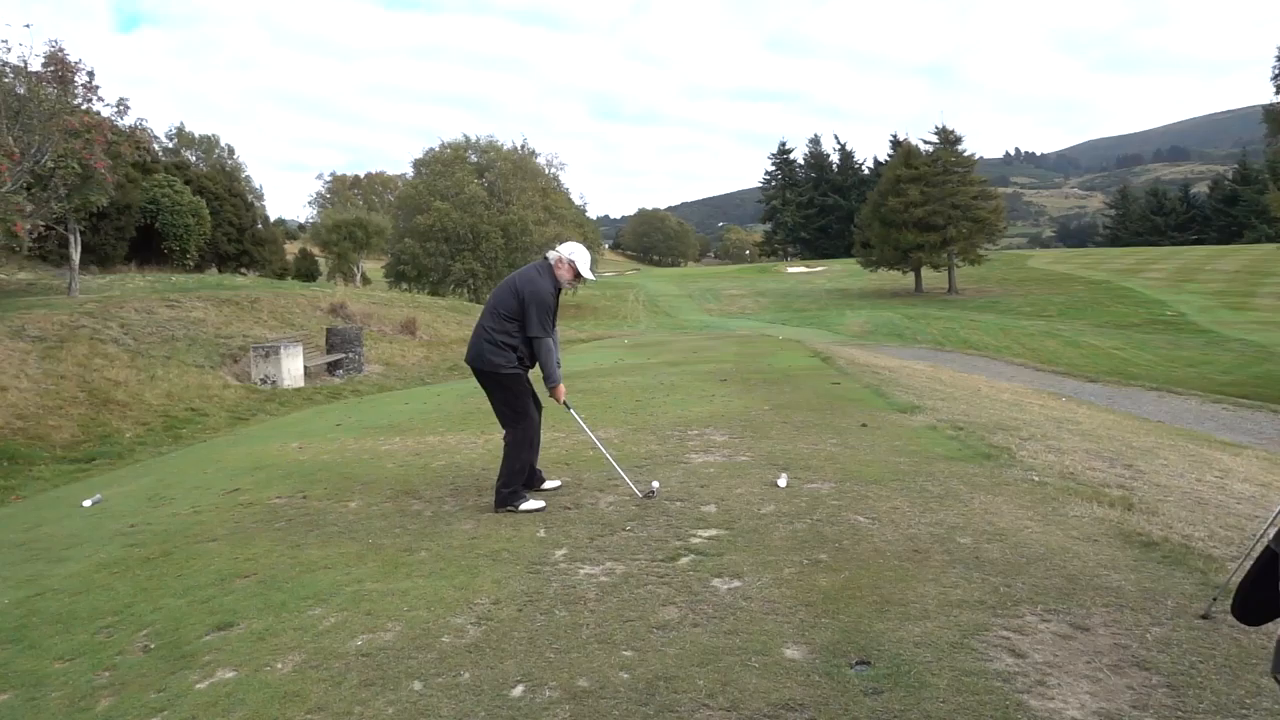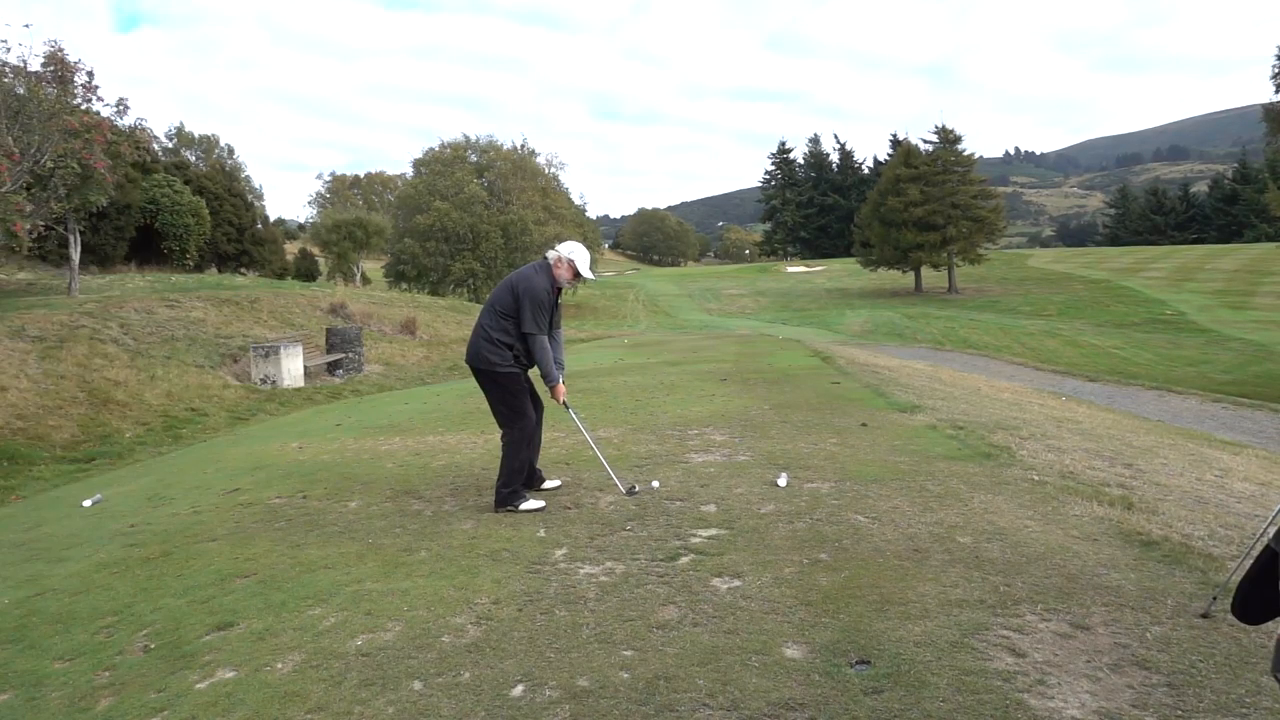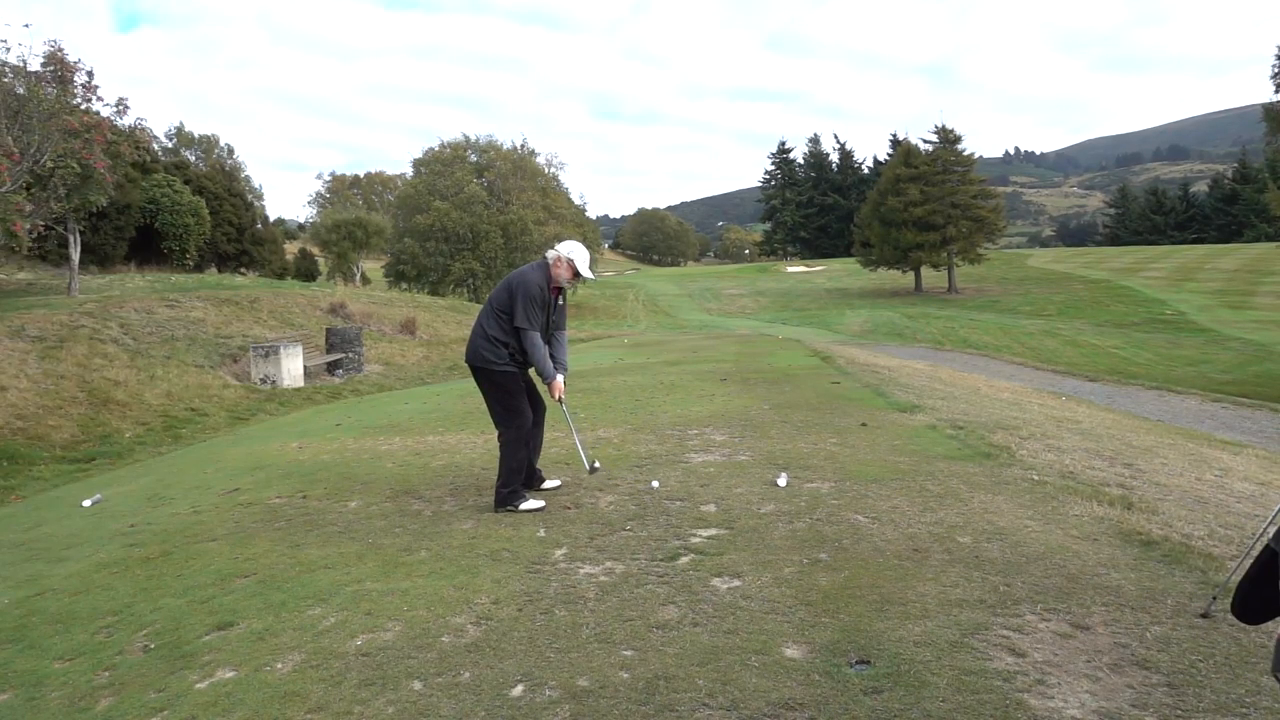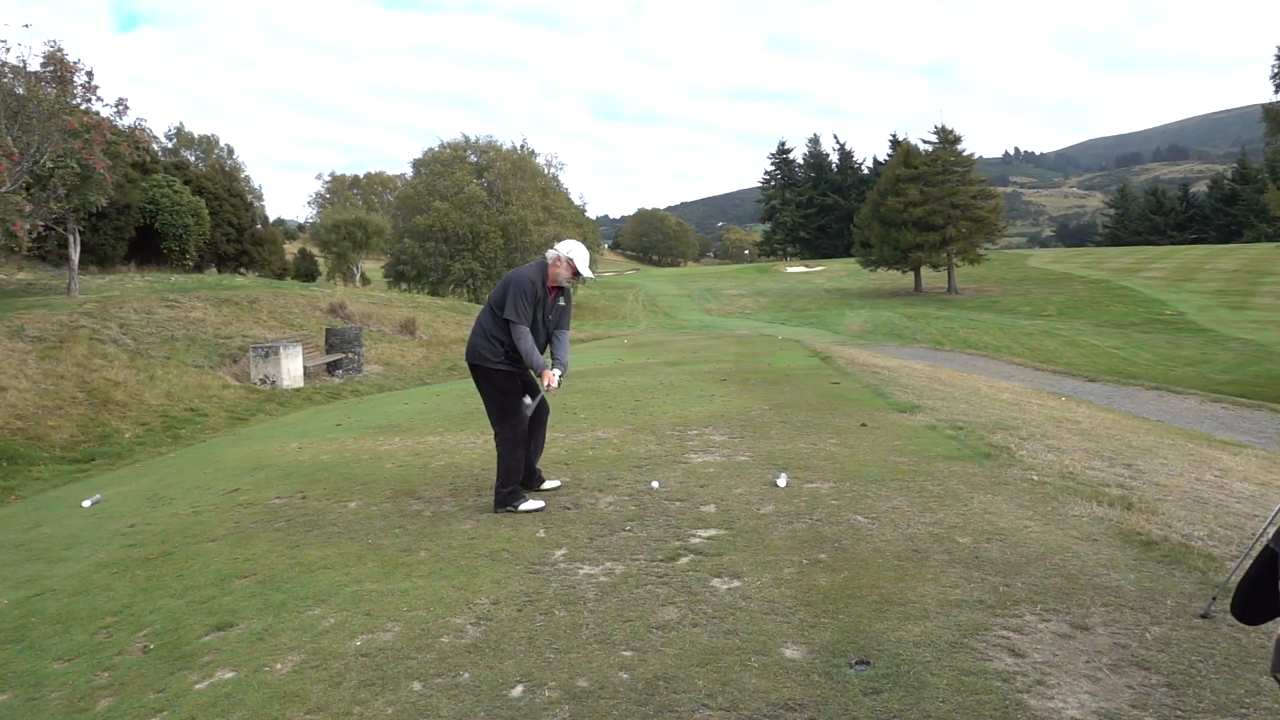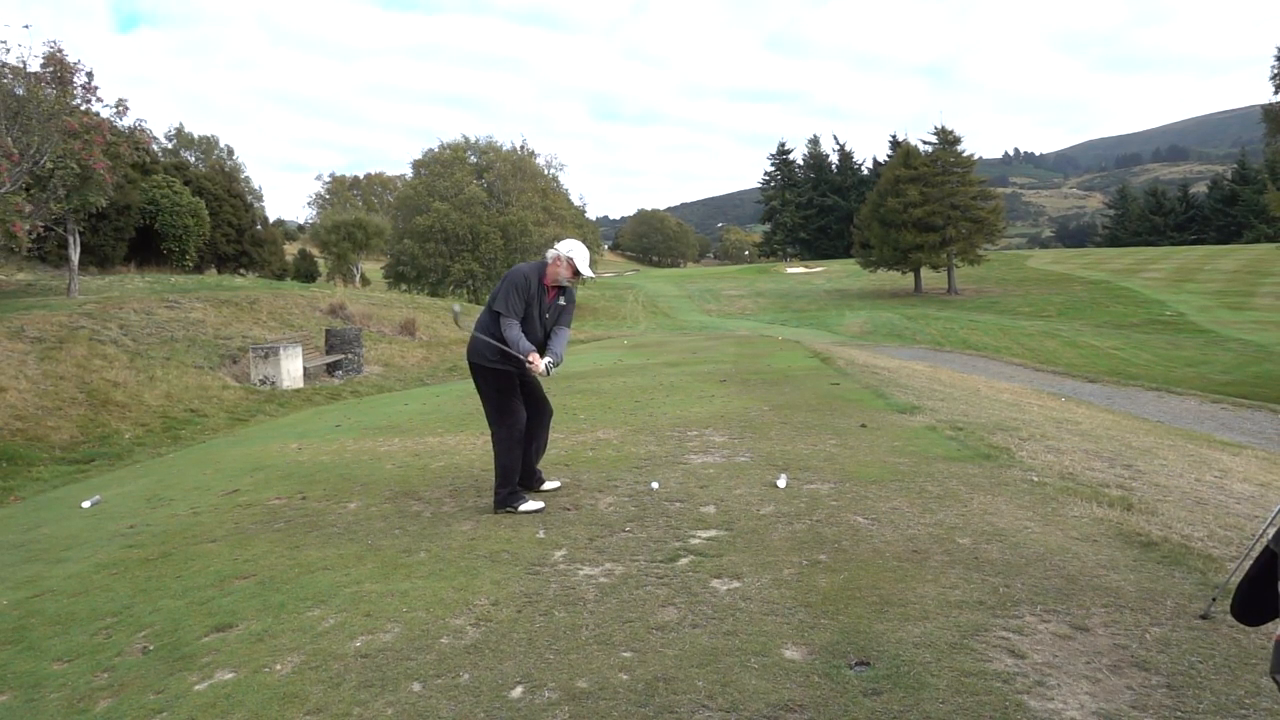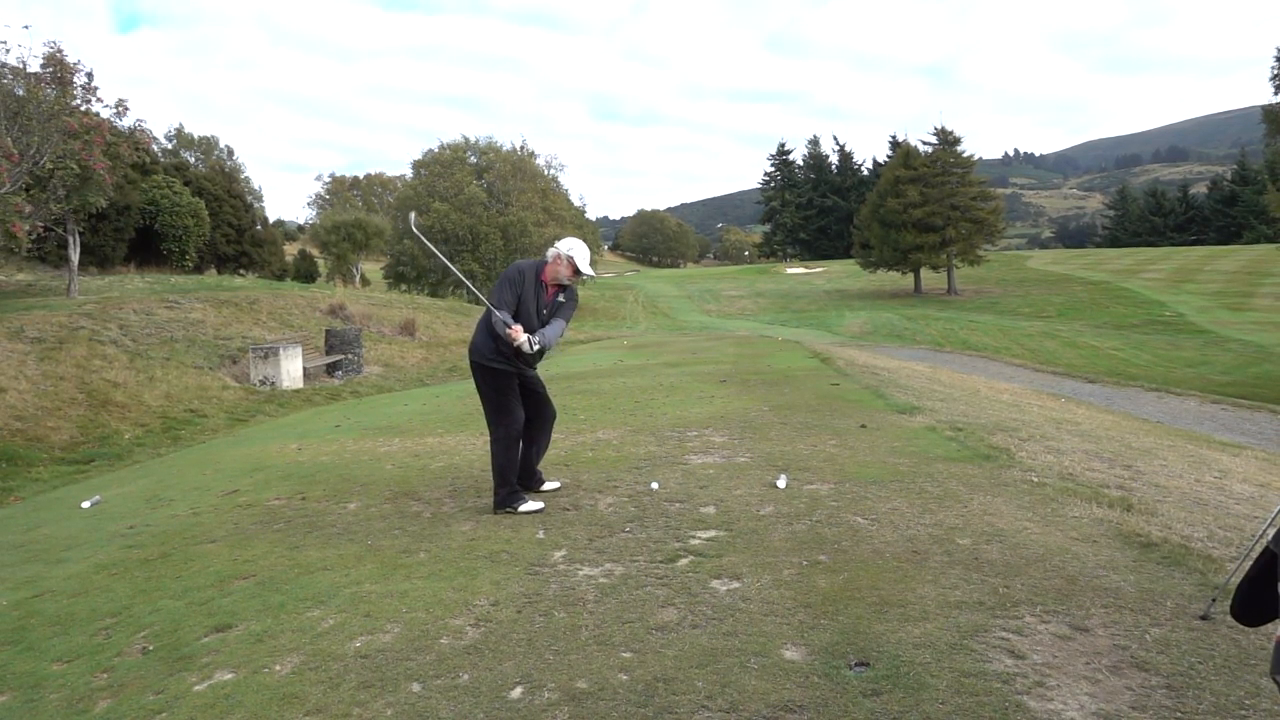
dt=0.7s
person 1, frame 1
left shoulder: (545, 280)
right shoulder: (539, 286)
left elbow: (550, 332)
right elbow: (541, 340)
left wrist: (555, 374)
right wrist: (554, 382)
left hip: (501, 356)
right hip: (495, 358)
left knee: (531, 412)
right knee: (523, 422)
left ankle: (529, 477)
right ankle: (508, 496)
person 1, frame 2
left shoulder: (550, 283)
right shoulder: (535, 284)
left elbow: (553, 332)
right elbow: (537, 339)
left wrist: (558, 374)
right wrist: (553, 381)
left hip: (506, 357)
right hip: (494, 358)
left knee: (533, 411)
right knee: (520, 422)
left ankle: (529, 477)
right ankle: (508, 495)
person 1, frame 3
left shoulder: (557, 287)
right shoulder: (531, 282)
left elbow: (558, 332)
right elbow: (531, 336)
left wrist: (560, 373)
right wrist: (550, 378)
left hip: (510, 358)
right hip: (492, 357)
left knee: (535, 411)
right knee: (517, 422)
left ankle: (529, 477)
right ankle: (508, 495)
person 1, frame 4
left shoulder: (562, 290)
right shoulder: (525, 279)
left elbow: (560, 332)
right elbow: (520, 331)
left wrist: (557, 368)
right wrist: (541, 368)
left hip: (514, 360)
right hip: (491, 357)
left knee: (537, 412)
right knee: (514, 422)
left ankle: (528, 477)
right ankle: (508, 496)
person 1, frame 5
left shoulder: (566, 293)
right shoulder: (522, 276)
left elbow: (561, 331)
right elbow: (508, 323)
left wrist: (549, 360)
right wrist: (529, 352)
left hip: (518, 361)
right hip: (491, 358)
left knee: (540, 413)
right knee: (511, 423)
left ankle: (528, 477)
right ankle: (507, 496)
person 1, frame 6
left shoulder: (568, 294)
right shoulder: (520, 272)
left elbow: (557, 327)
right elbow: (499, 313)
left wrist: (533, 341)
right wrist: (513, 333)
left hip: (523, 363)
right hip: (492, 357)
left knee: (543, 415)
right knee: (509, 423)
left ankle: (528, 478)
right ankle: (507, 497)
